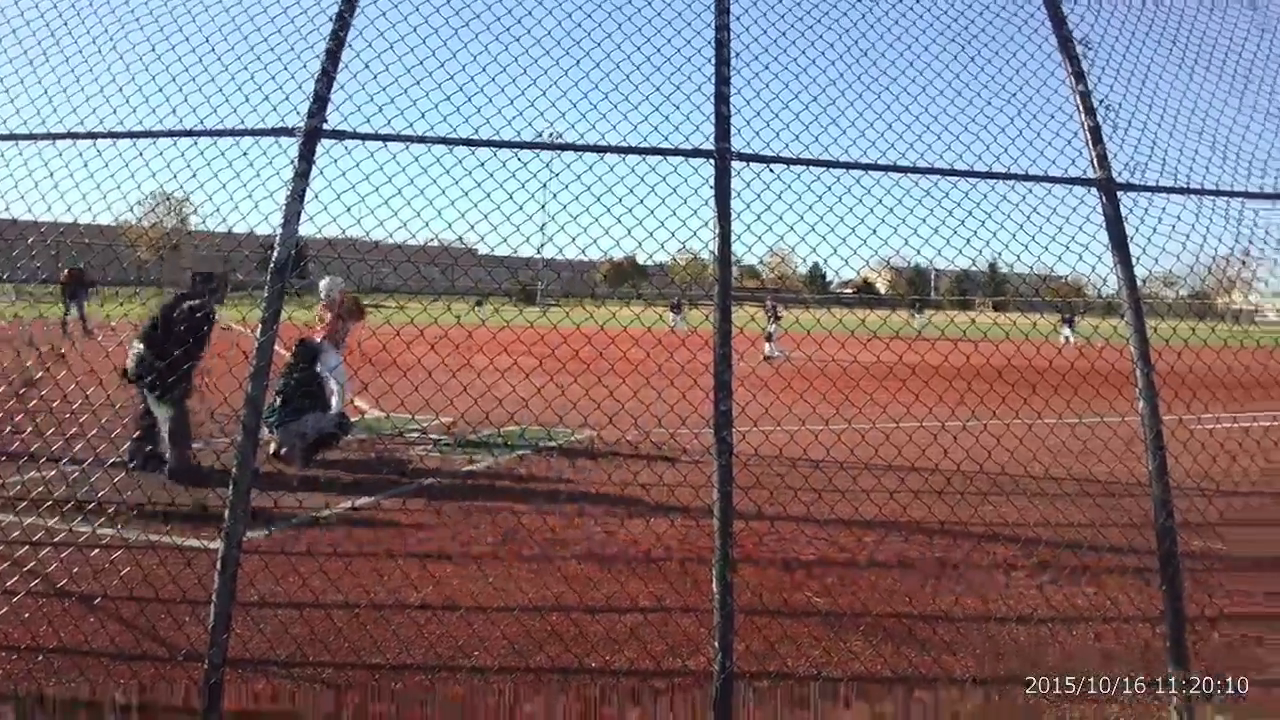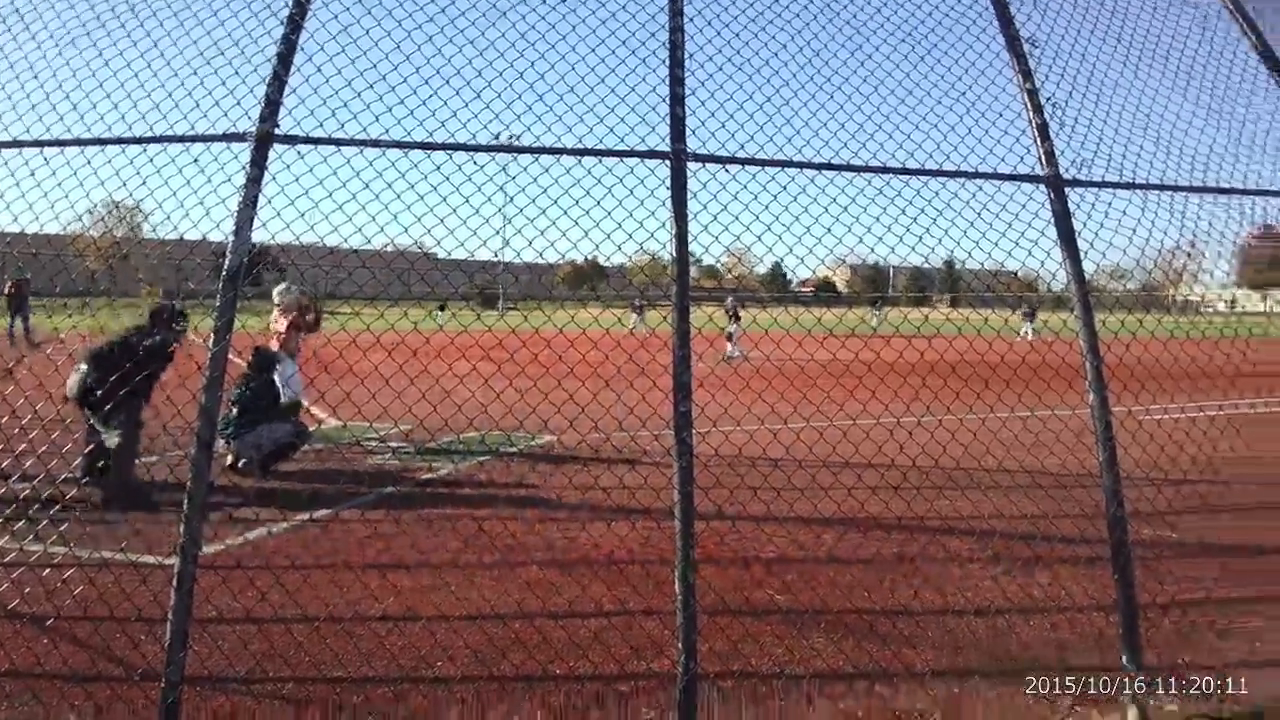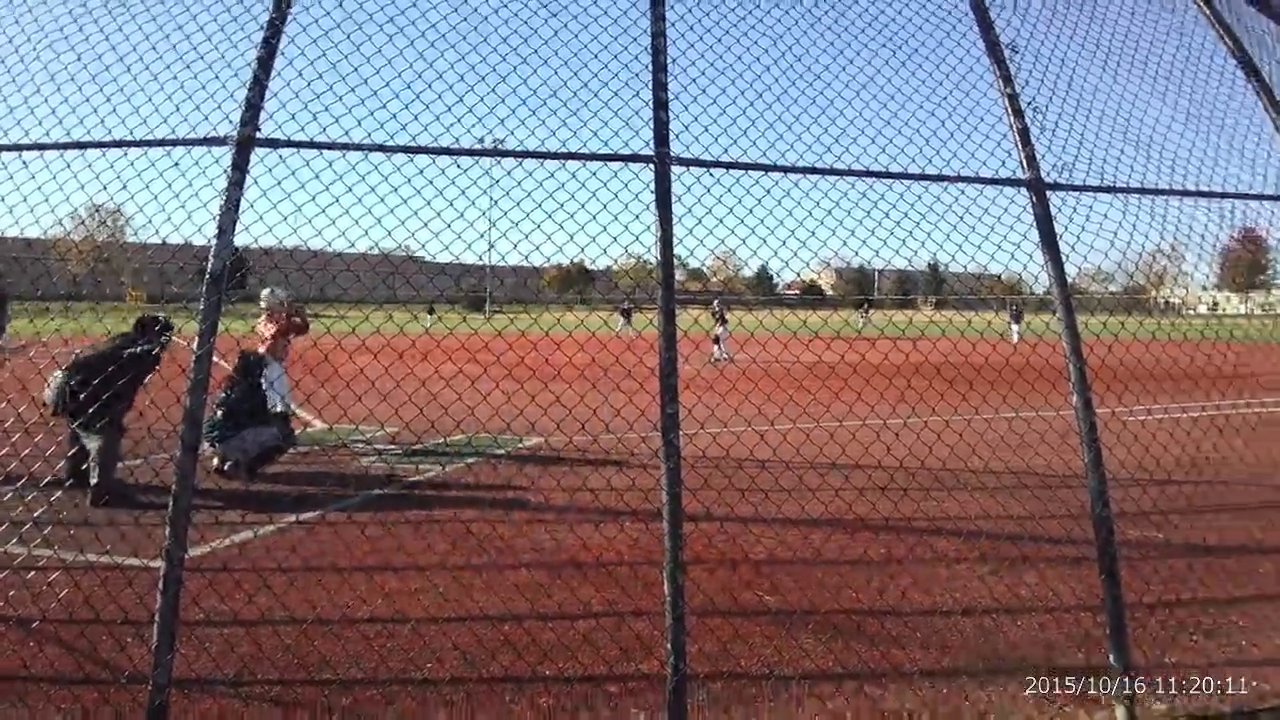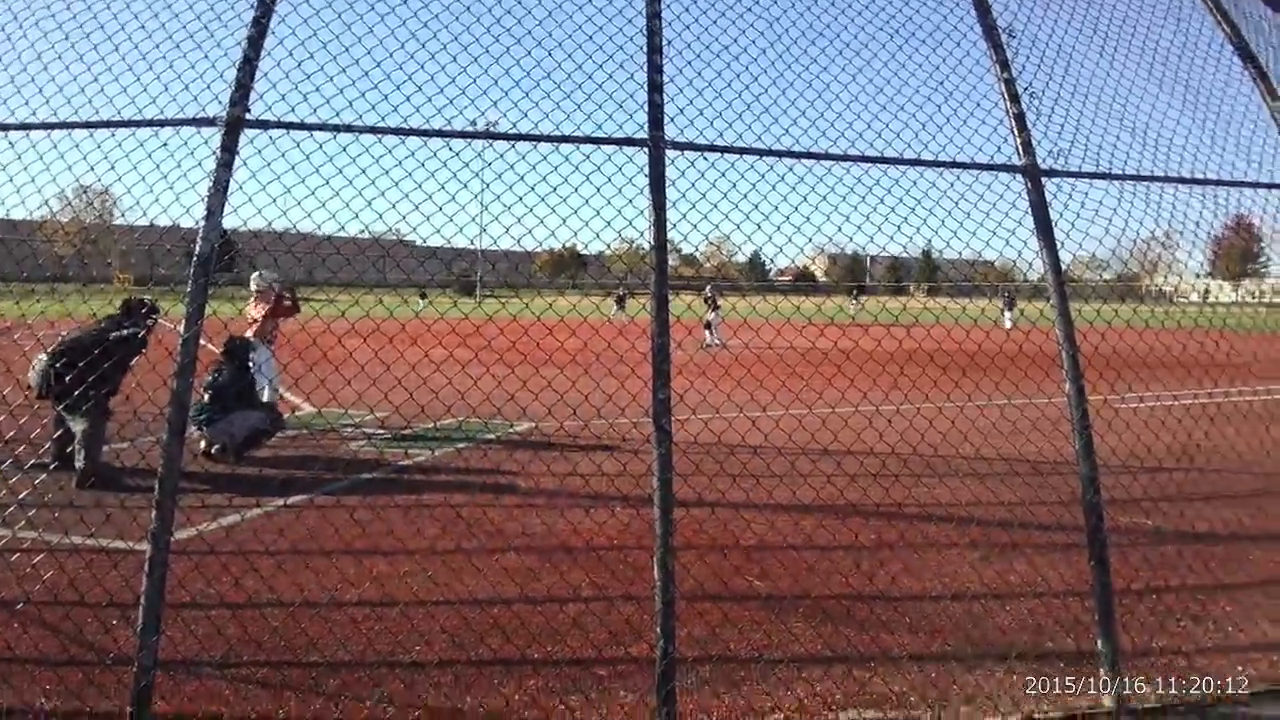
dt=0.4s
person 1, frame 1
left shoulder: (182, 301)
right shoulder: (200, 310)
right elbow: (191, 350)
right wrist: (183, 379)
left hip: (143, 360)
right hip: (155, 364)
left knee: (150, 412)
right knee: (173, 413)
left ankle: (139, 456)
right ankle: (178, 466)
person 1, frame 2
left shoulder: (140, 334)
right shoulder: (162, 345)
left hip: (85, 380)
right hip: (95, 385)
left knee: (102, 426)
right knee: (124, 432)
left ankle: (90, 471)
right ankle: (117, 489)
person 1, frame 3
left shoulder: (124, 342)
right shoulder: (145, 354)
left hip: (62, 386)
right hip: (73, 391)
left knee: (84, 429)
right knee: (105, 436)
left ankle: (74, 474)
right ankle: (102, 491)
person 1, frame 4
left shoulder: (109, 324)
right shoulder: (132, 338)
left hip: (46, 369)
right hip: (57, 374)
left knee: (69, 412)
right knee: (91, 419)
left ankle: (59, 457)
right ankle: (88, 472)
